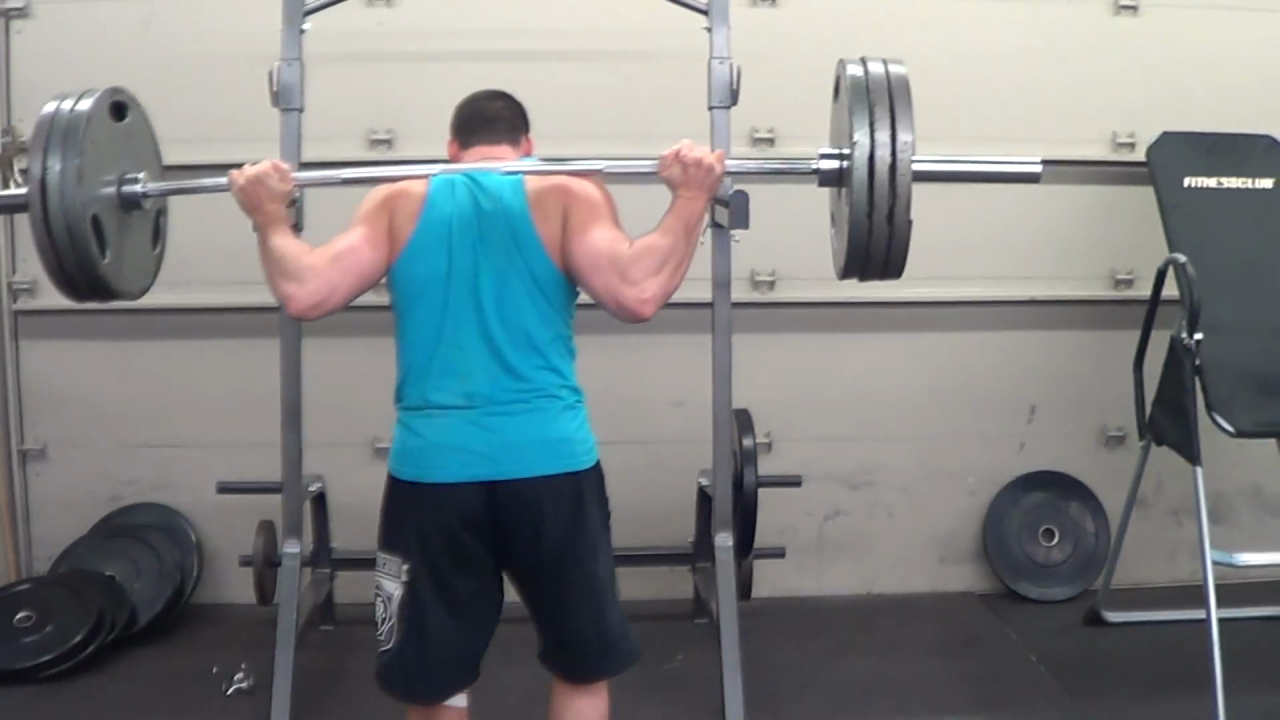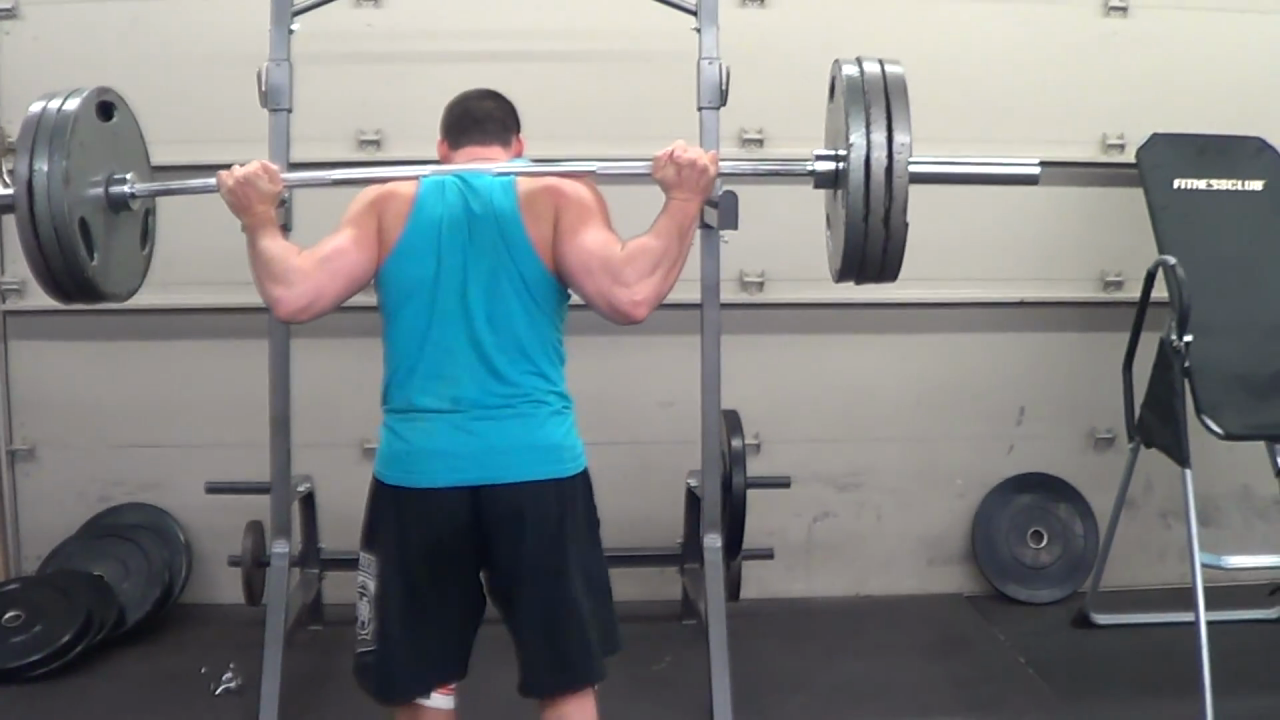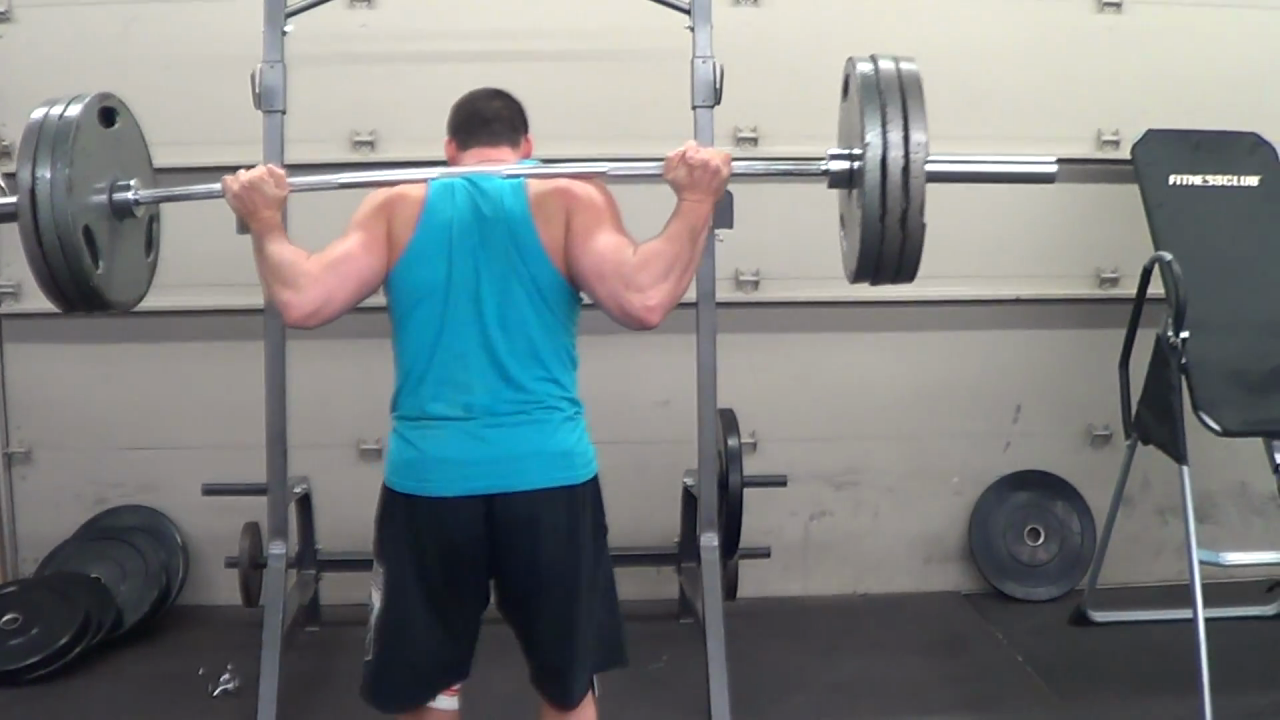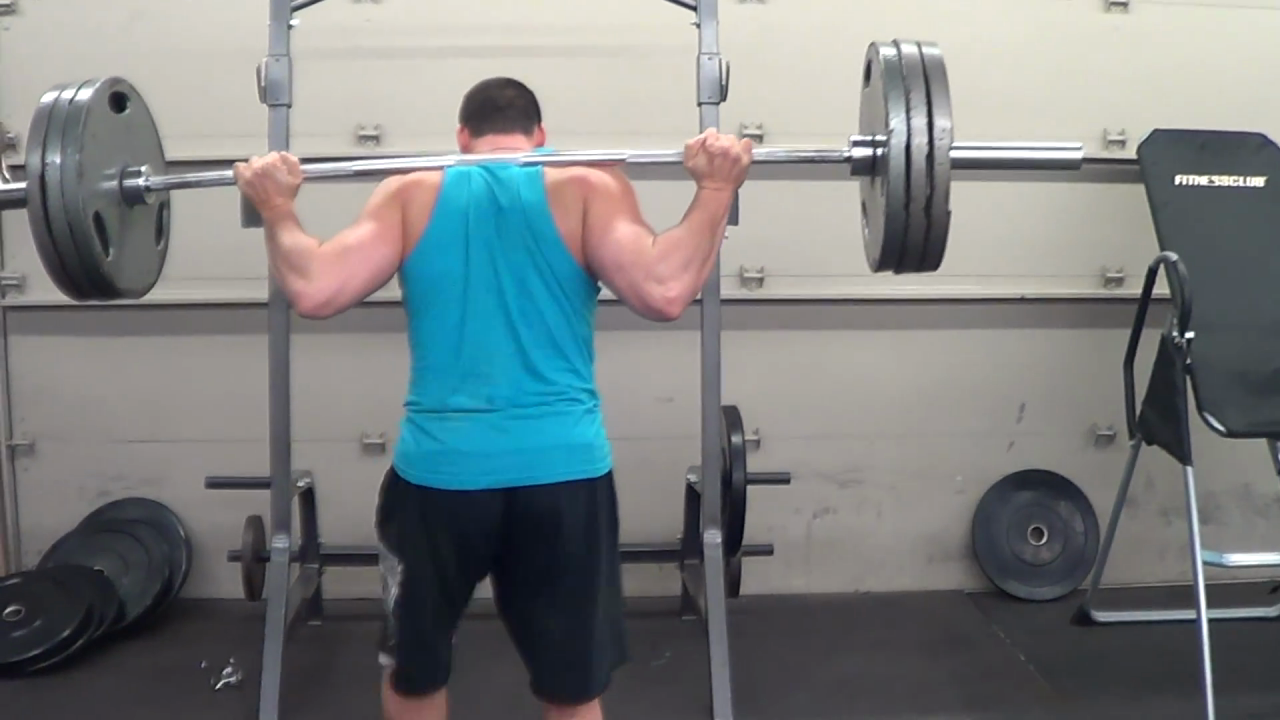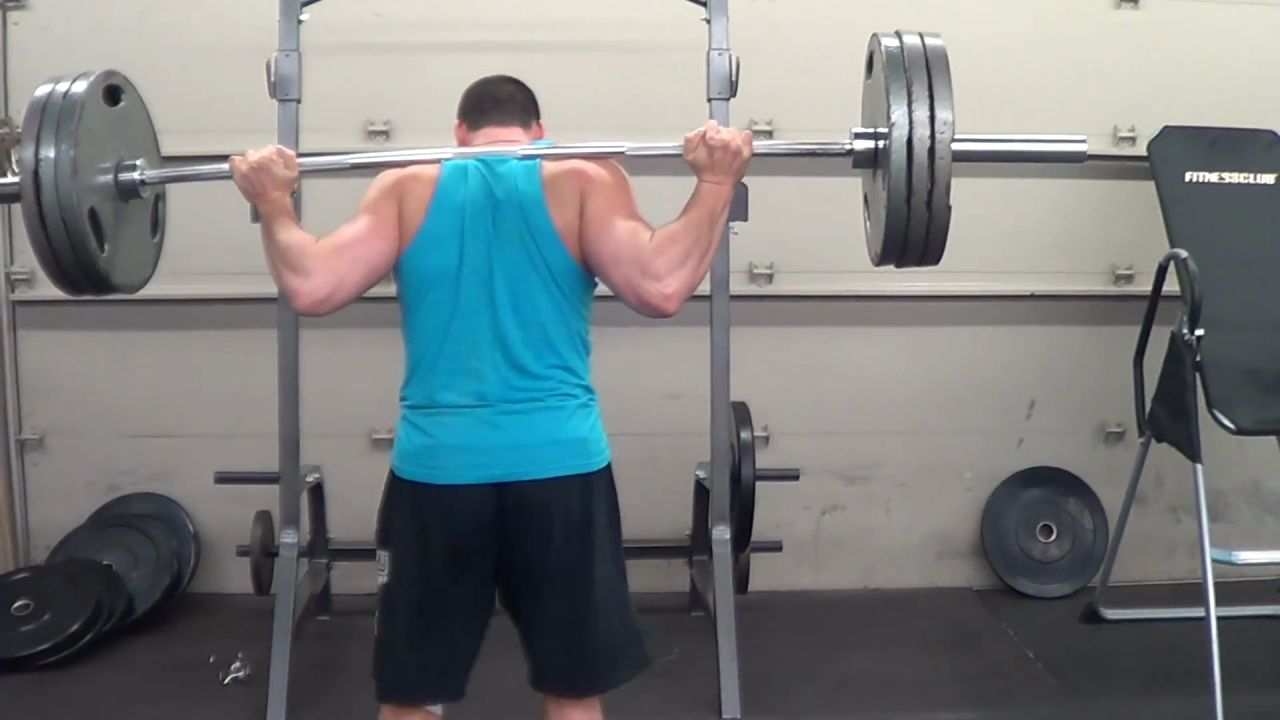
dt=0.2s
person 1, frame 1
left shoulder: (398, 203)
right shoulder: (567, 196)
left elbow: (305, 294)
right elbow: (638, 295)
left wrist: (269, 213)
right wrist: (691, 197)
left hip: (432, 471)
right hip: (551, 464)
right knee: (582, 666)
person 1, frame 2
left shoulder: (387, 204)
right shoulder: (559, 198)
left elbow: (292, 296)
right elbow: (630, 297)
left wrist: (258, 214)
right wrist: (685, 199)
left hip: (419, 475)
right hip: (538, 470)
person 1, frame 3
left shoulder: (395, 207)
right shoulder: (570, 200)
left elbow: (303, 302)
right elbow: (644, 302)
left wrist: (264, 220)
right wrist: (697, 201)
left hip: (428, 480)
right hip: (548, 477)
person 1, frame 4
left shoulder: (410, 195)
right shoulder: (588, 189)
left elbow: (314, 292)
right elbow: (664, 292)
left wrist: (275, 207)
right wrist: (716, 188)
left hip: (438, 471)
right hip: (563, 470)
person 1, frame 5
left shoulder: (405, 189)
right shoulder: (584, 181)
left elbow: (311, 289)
right elbow: (660, 289)
left wrist: (271, 200)
right wrist: (717, 182)
left hip: (435, 469)
right hip: (560, 466)
